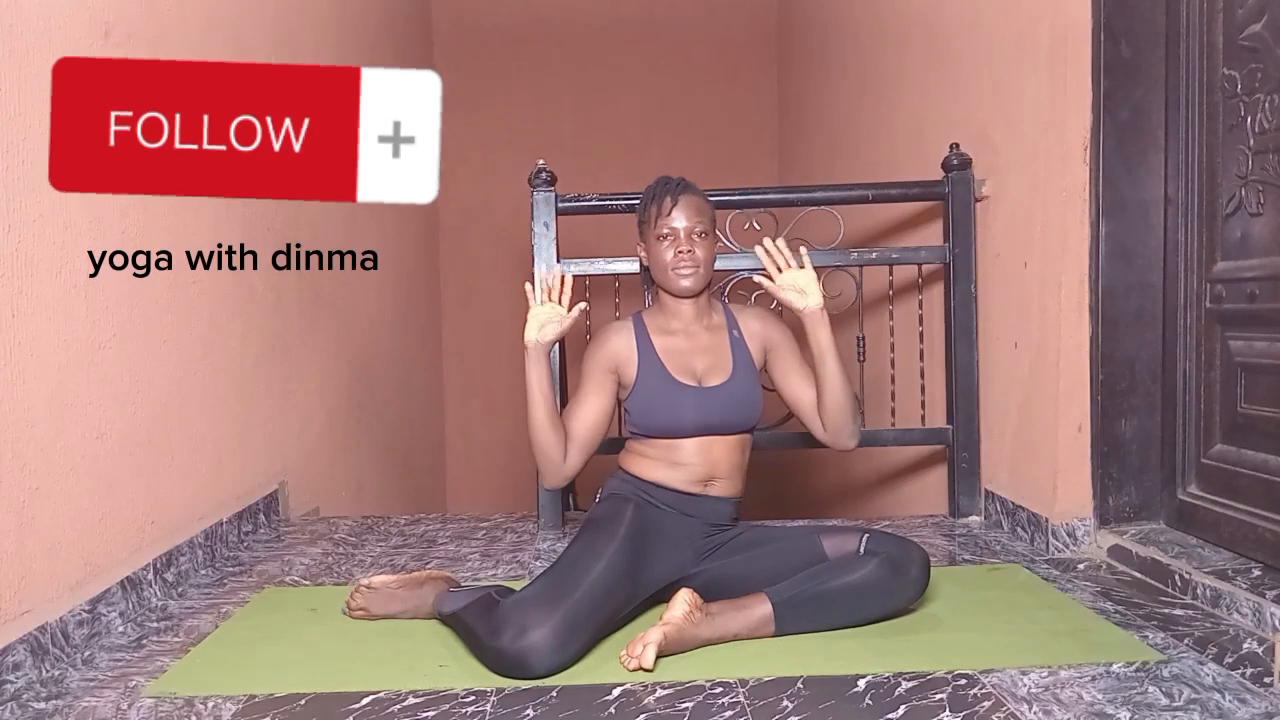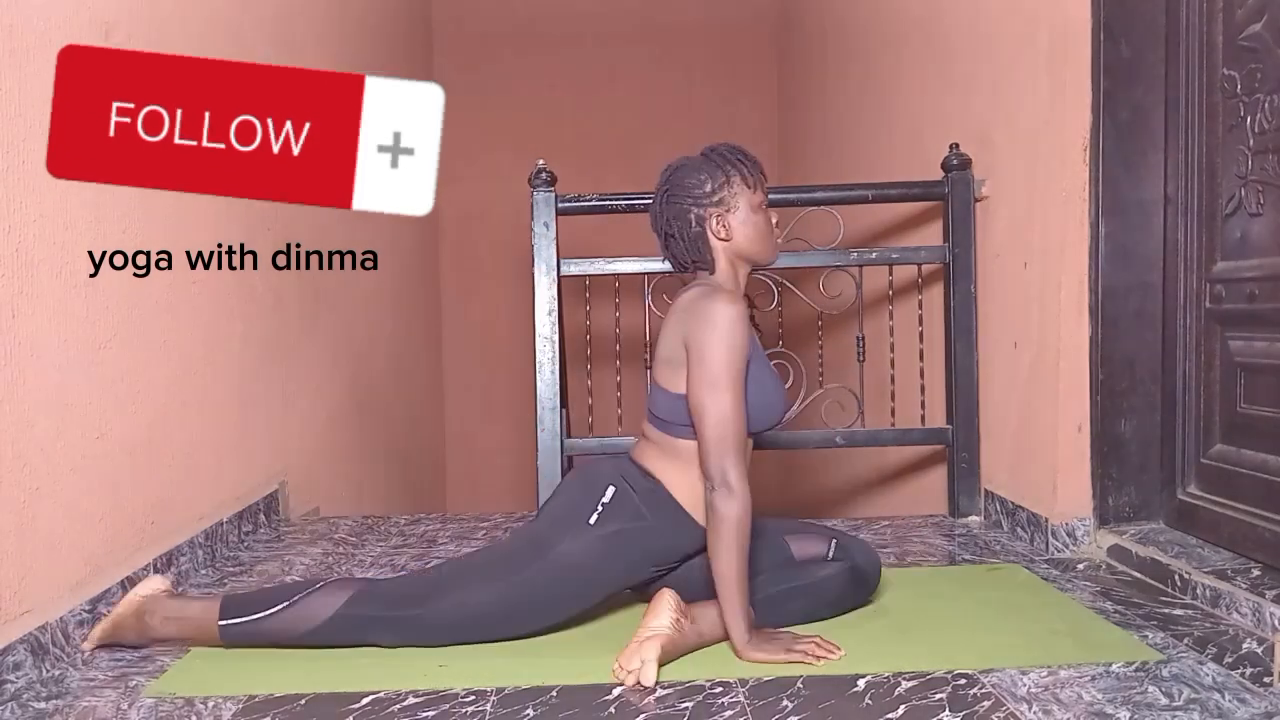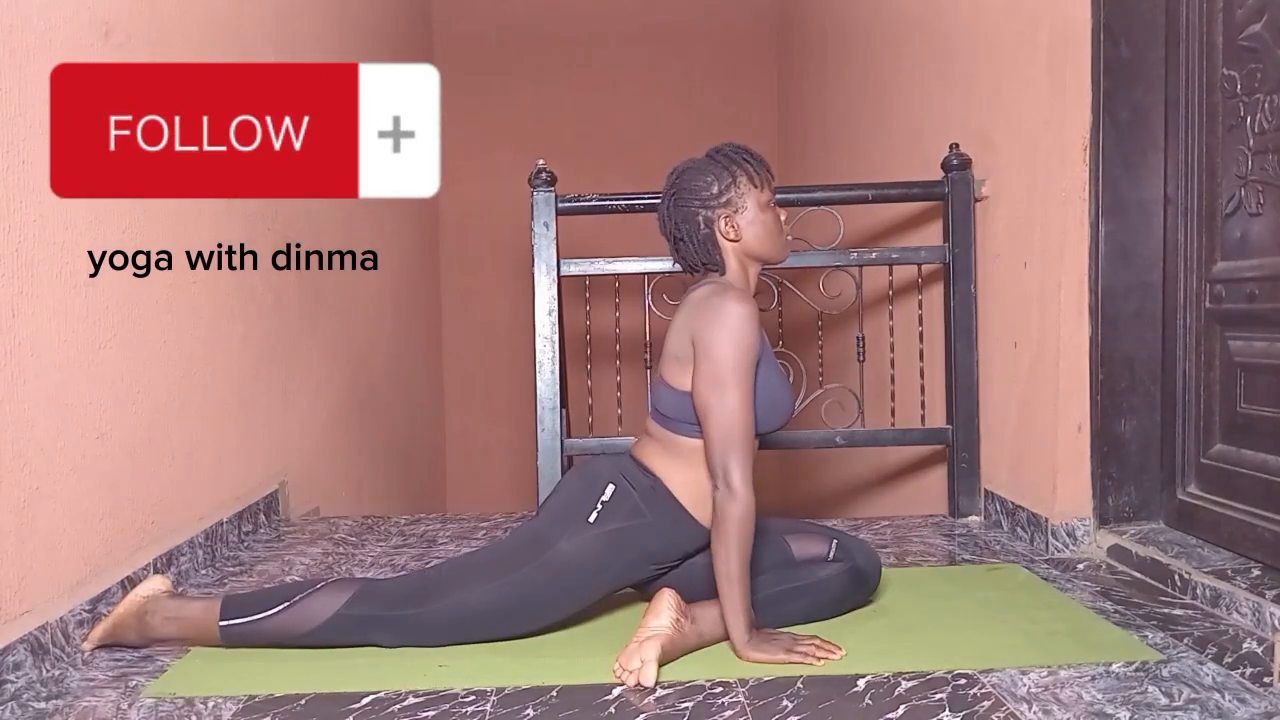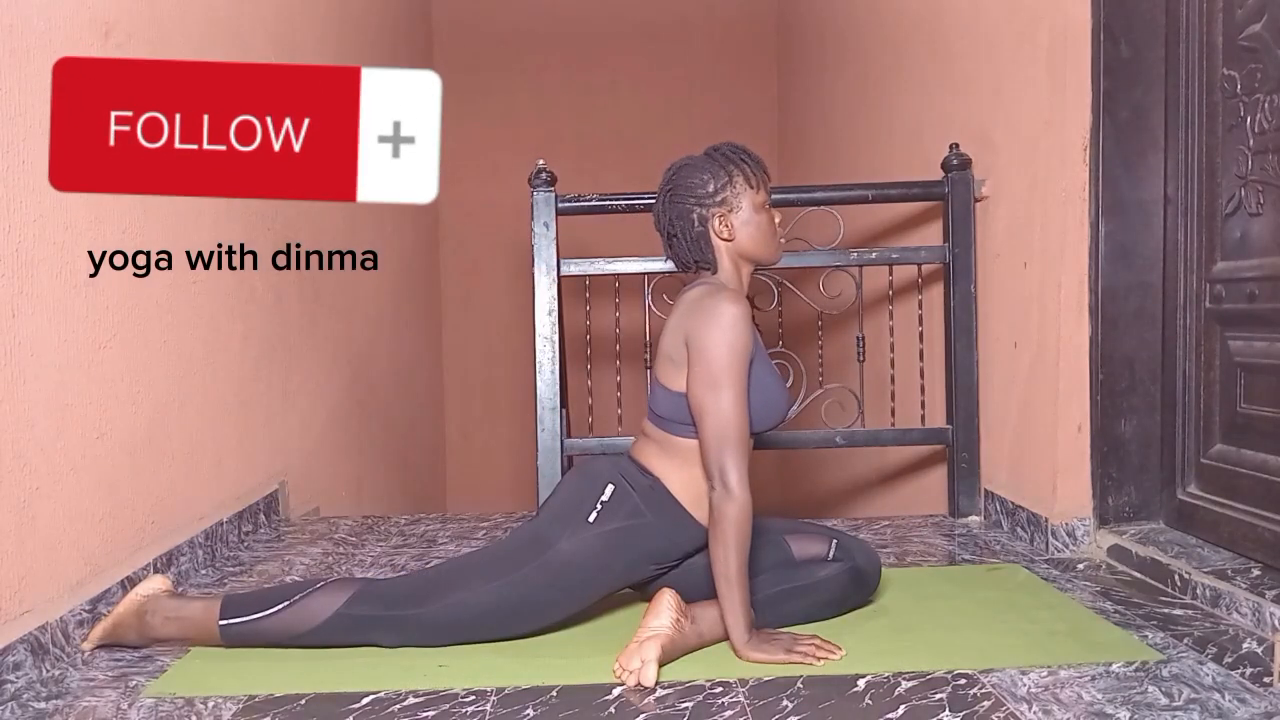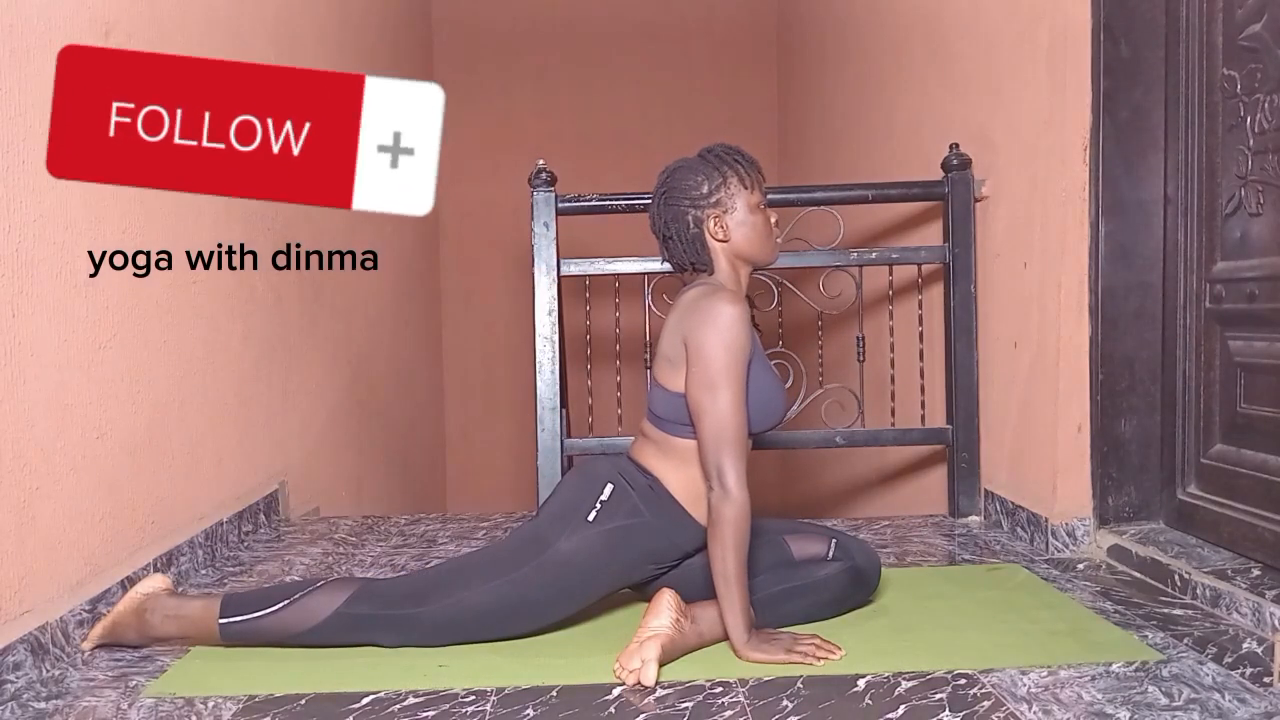
dt=1s
person 1, frame 1
left shoulder: (758, 329)
right shoulder: (617, 342)
left elbow: (841, 434)
right elbow: (557, 468)
left wrist: (815, 319)
right wrist: (536, 350)
left hip: (719, 538)
right hip: (636, 518)
left knee: (901, 565)
right knee: (528, 646)
left ankle: (700, 622)
right ankle: (441, 596)
person 1, frame 2
left shoulder: (712, 305)
right shoulder: (717, 309)
right elbow: (726, 482)
right wrist: (744, 632)
left hip: (659, 533)
right hip: (617, 520)
left knee: (852, 565)
right knee: (402, 608)
left ankle: (684, 619)
right ankle: (173, 614)
person 1, frame 3
left shoulder: (721, 304)
right shoulder: (727, 309)
right elbow: (732, 483)
right wrist: (744, 632)
left hip: (661, 529)
right hip: (617, 518)
left knee: (852, 564)
right knee: (403, 608)
left ankle: (684, 617)
right ankle: (167, 616)
person 1, frame 4
left shoulder: (716, 304)
right shoulder: (721, 311)
right elbow: (728, 483)
right wrist: (744, 632)
left hip: (659, 531)
right hip: (616, 518)
left knee: (852, 564)
right knee: (401, 609)
left ankle: (685, 617)
right ankle: (167, 616)
person 1, frame 5
left shoulder: (713, 306)
right shoulder: (718, 312)
right elbow: (726, 484)
right wrist: (743, 631)
left hip: (657, 531)
right hip: (613, 517)
left knee: (850, 565)
right knee: (402, 608)
right ankle: (166, 616)
